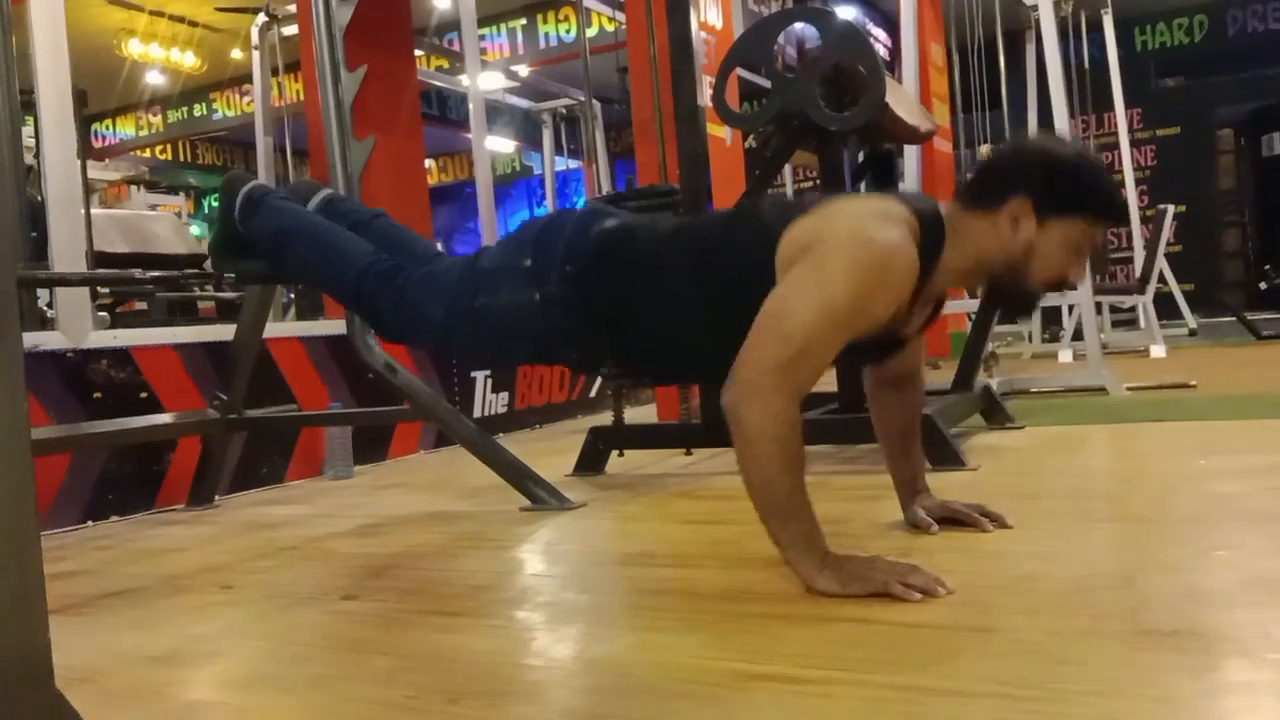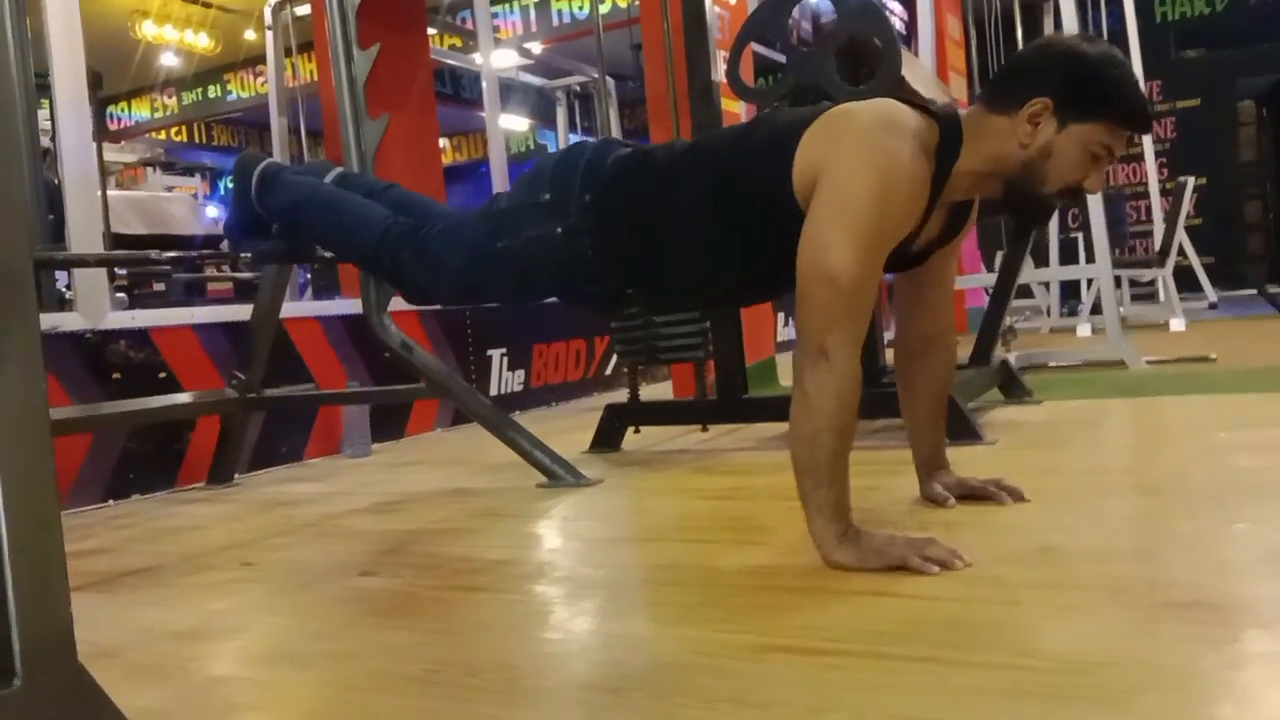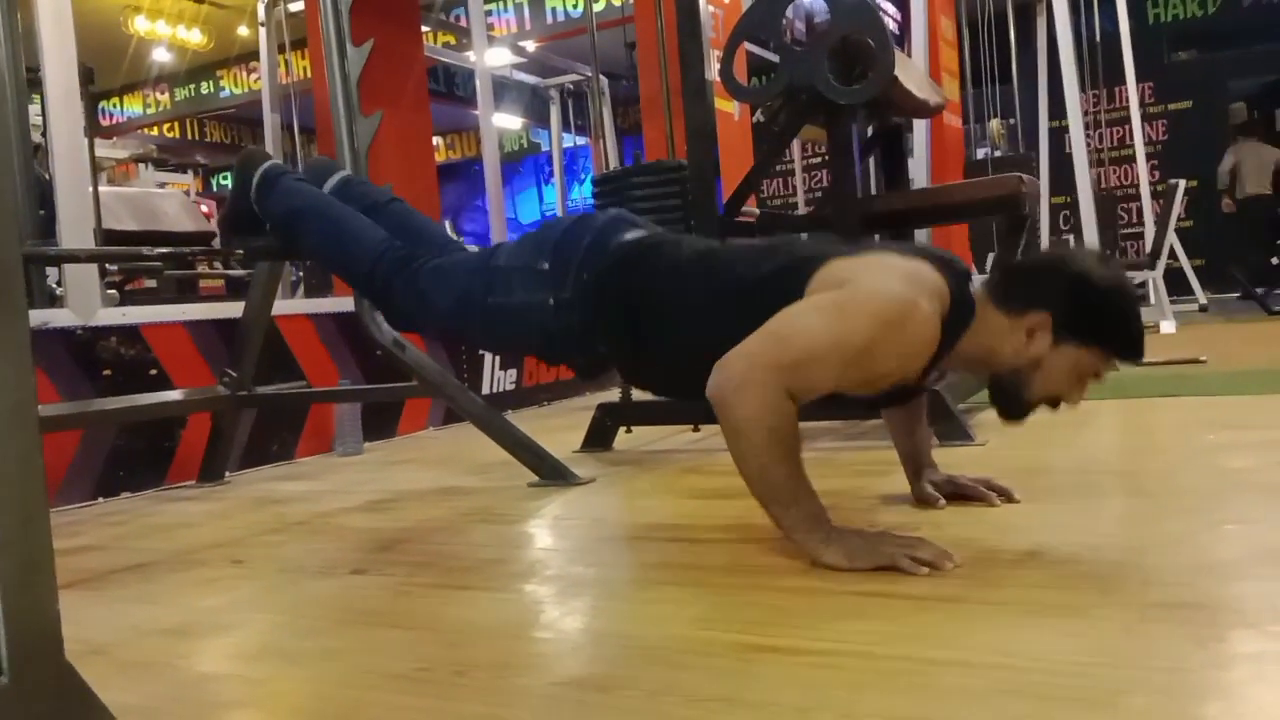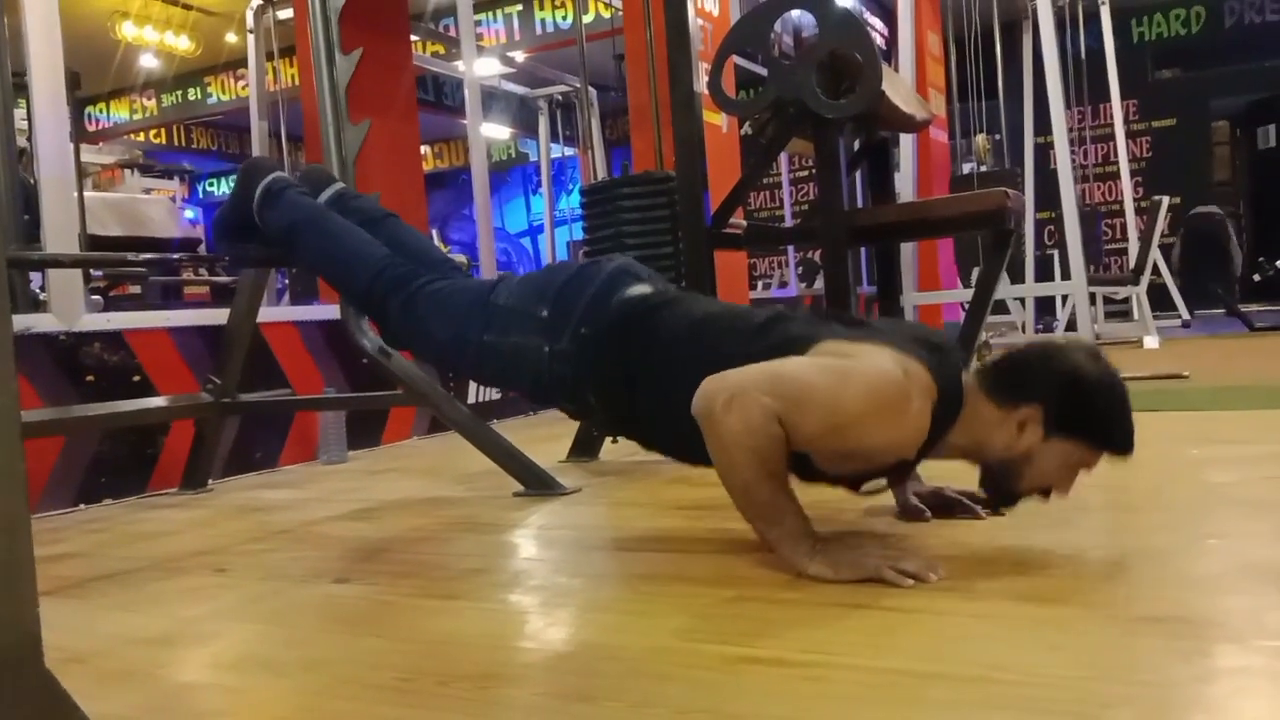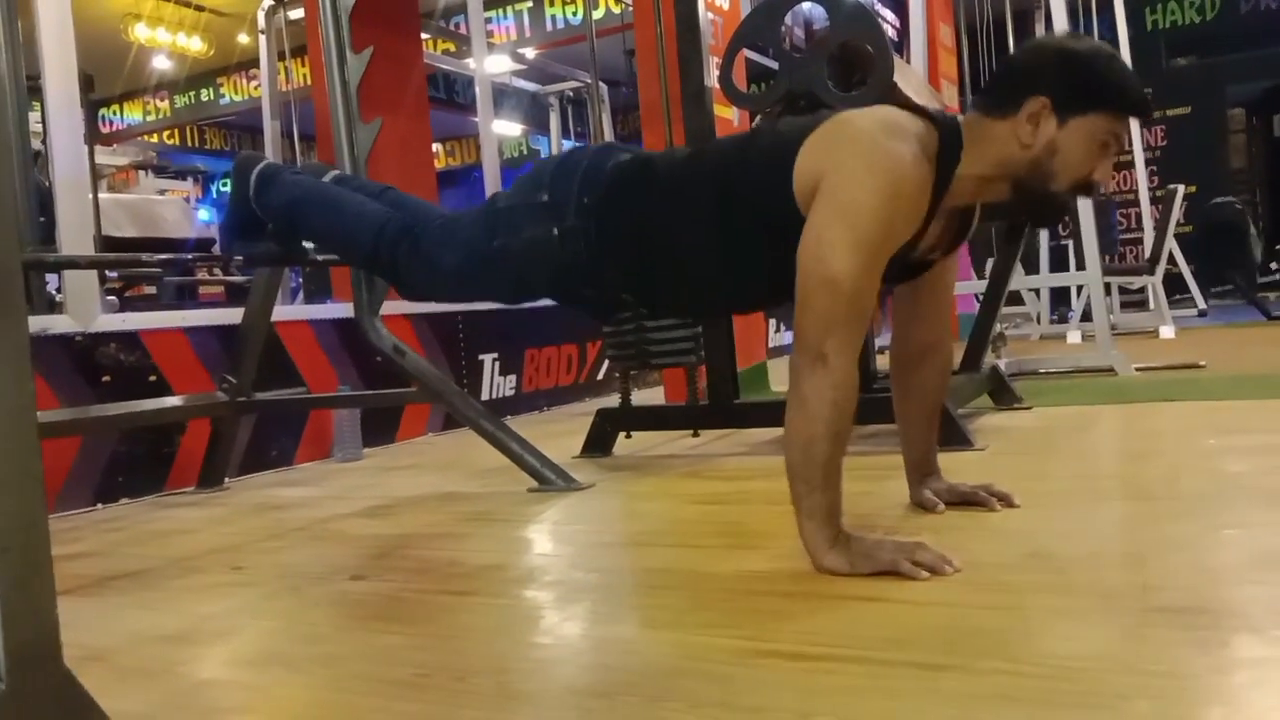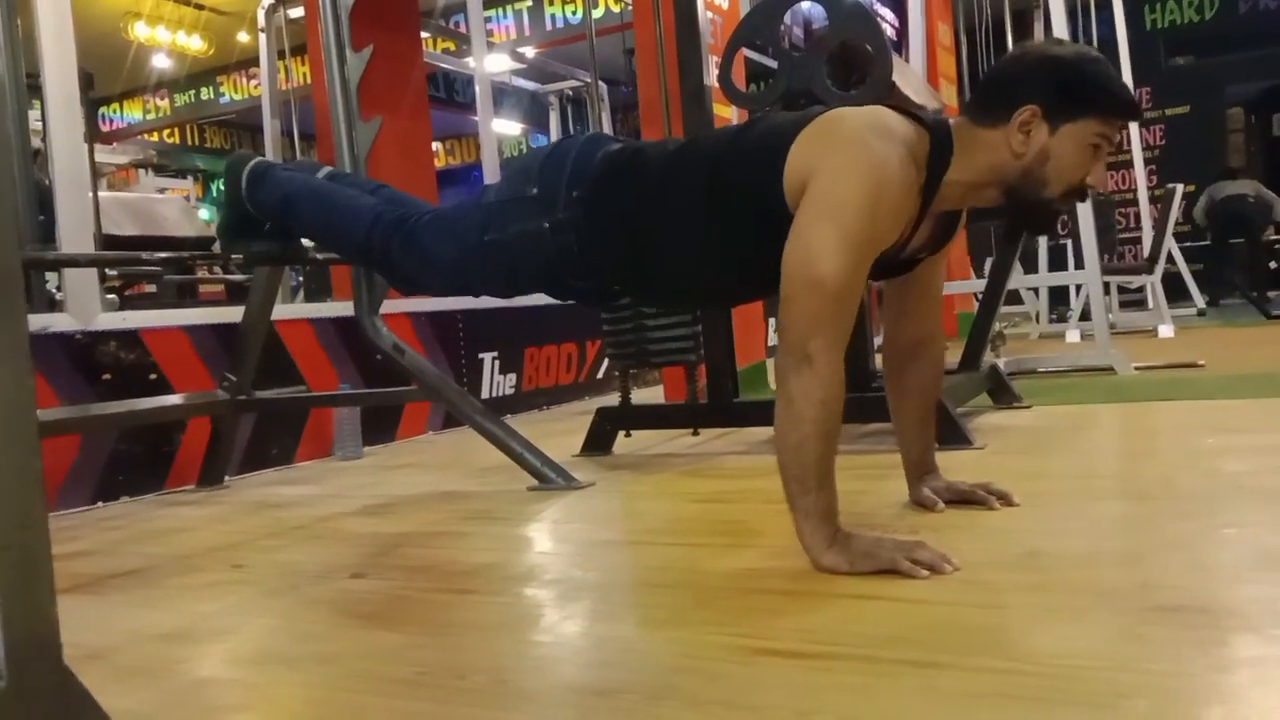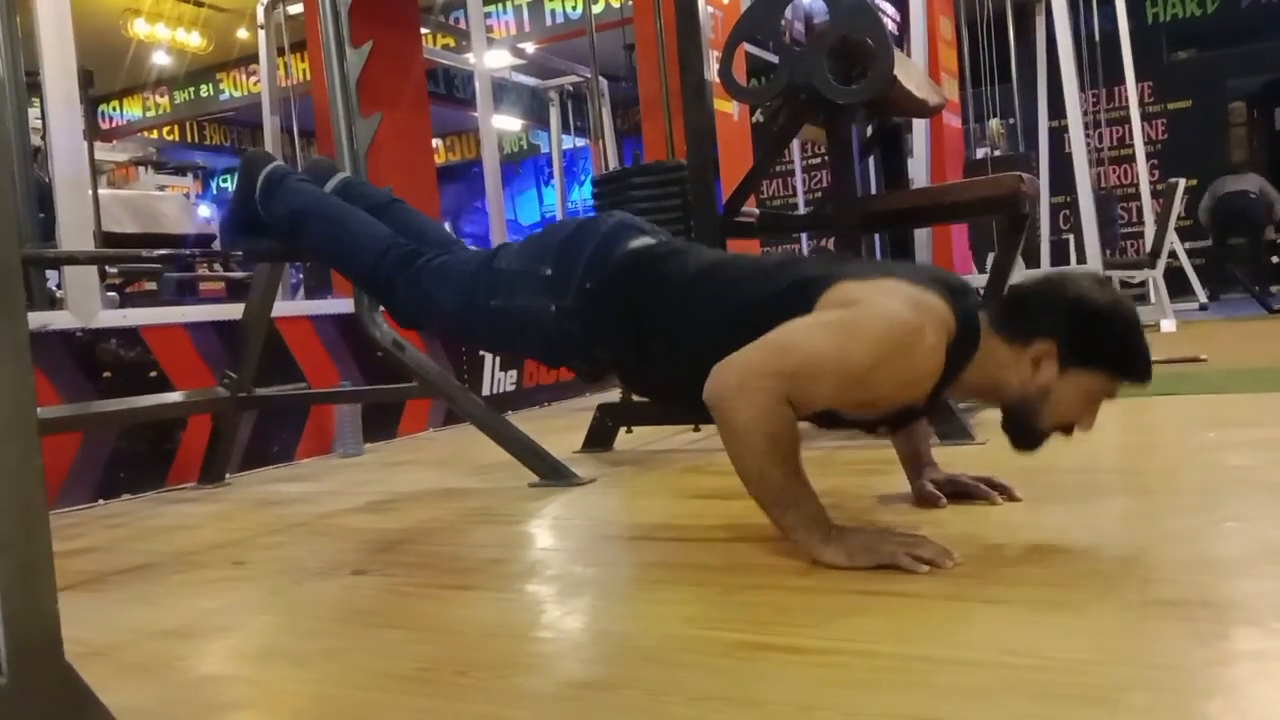
dt=0.7s
person 1, frame 1
left shoulder: (931, 260)
right shoulder: (878, 253)
left elbow: (891, 374)
right elbow: (756, 395)
left wrist: (915, 498)
right wrist: (814, 561)
left hip: (623, 279)
right hip: (576, 281)
left knee: (429, 276)
right knee: (402, 298)
left ankle: (319, 206)
right ankle: (258, 213)
person 1, frame 2
left shoulder: (956, 185)
right shoulder: (887, 159)
left elbow: (925, 334)
right elbow: (826, 351)
left wrist: (932, 468)
right wrist: (835, 535)
left hip: (631, 240)
right hip: (588, 216)
left knee: (439, 251)
right knee: (417, 262)
left ankle: (329, 180)
right ankle: (272, 190)
person 1, frame 3
left shoulder: (953, 304)
right shoulder: (906, 317)
right elbow: (741, 382)
left wrist: (922, 471)
right wrist: (820, 537)
left hip: (640, 269)
right hip: (592, 285)
left knee: (443, 270)
right knee: (413, 285)
left ankle: (332, 185)
right ankle: (271, 189)
person 1, frame 4
left shoulder: (944, 370)
right shoulder: (896, 405)
right elbow: (726, 401)
left wrist: (906, 483)
right wrist: (805, 549)
left hip: (639, 309)
right hip: (588, 337)
left knee: (437, 288)
right knee: (408, 302)
left ankle: (326, 195)
right ankle: (269, 198)
person 1, frame 5
left shoulder: (958, 188)
right shoulder: (891, 166)
left elbow: (923, 337)
right elbow: (824, 355)
left wrist: (924, 475)
right wrist: (826, 539)
left hip: (630, 253)
right hip: (588, 220)
left knee: (430, 250)
right knee: (414, 256)
left ankle: (321, 182)
right ankle: (268, 189)
person 1, frame 6
left shoulder: (944, 194)
right shoulder: (877, 167)
left elbow: (913, 337)
right elbow: (808, 355)
left wrist: (923, 472)
right wrist: (825, 538)
left hip: (617, 232)
right hip: (577, 211)
left knee: (419, 245)
right knee: (409, 250)
left ankle: (311, 181)
right ankle: (264, 190)
person 1, frame 7
left shoulder: (964, 323)
right shoulder: (912, 342)
right elbow: (738, 387)
left wrist: (919, 468)
right wrist: (821, 535)
left hip: (646, 271)
right hip: (594, 288)
left knee: (446, 271)
right knee: (418, 283)
left ankle: (333, 187)
right ankle: (274, 192)
